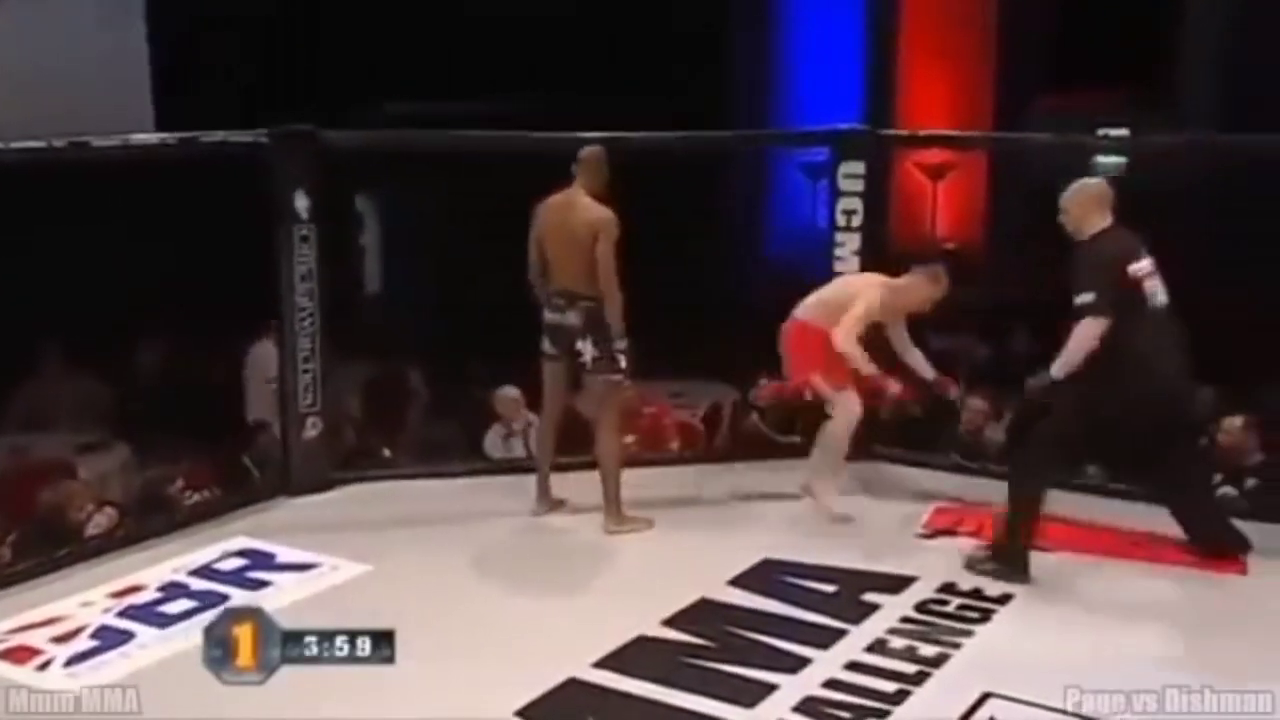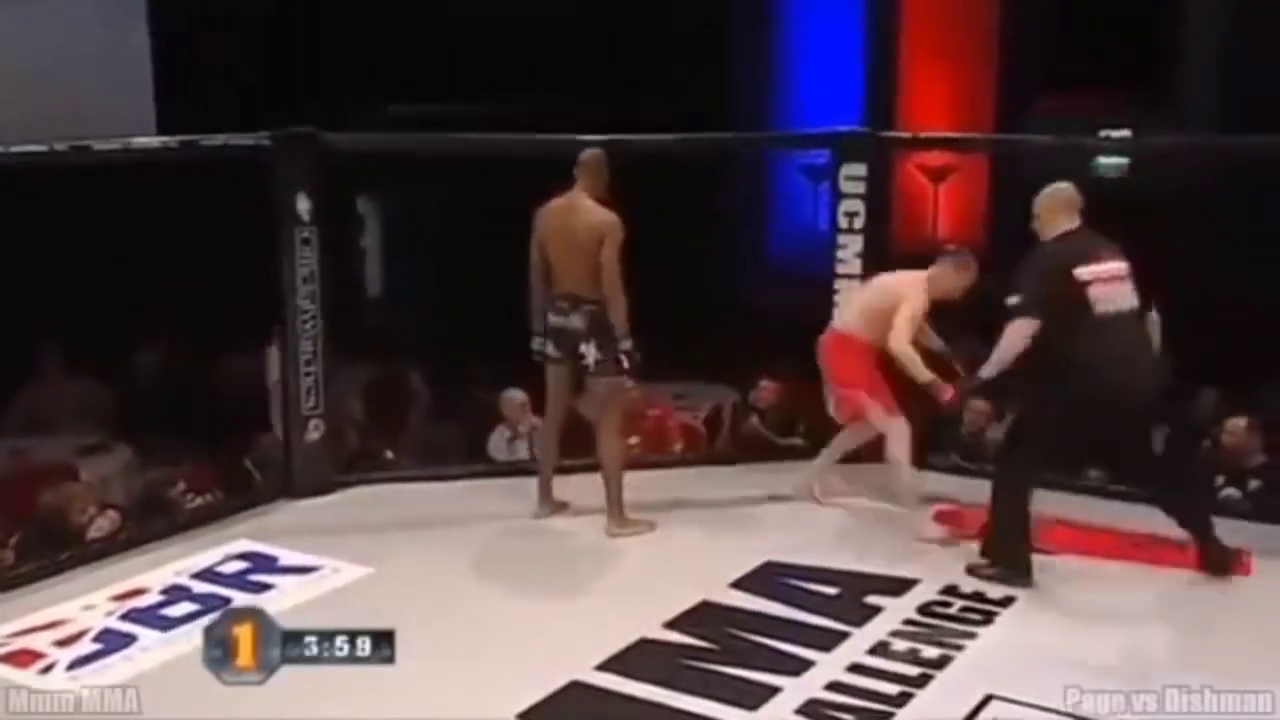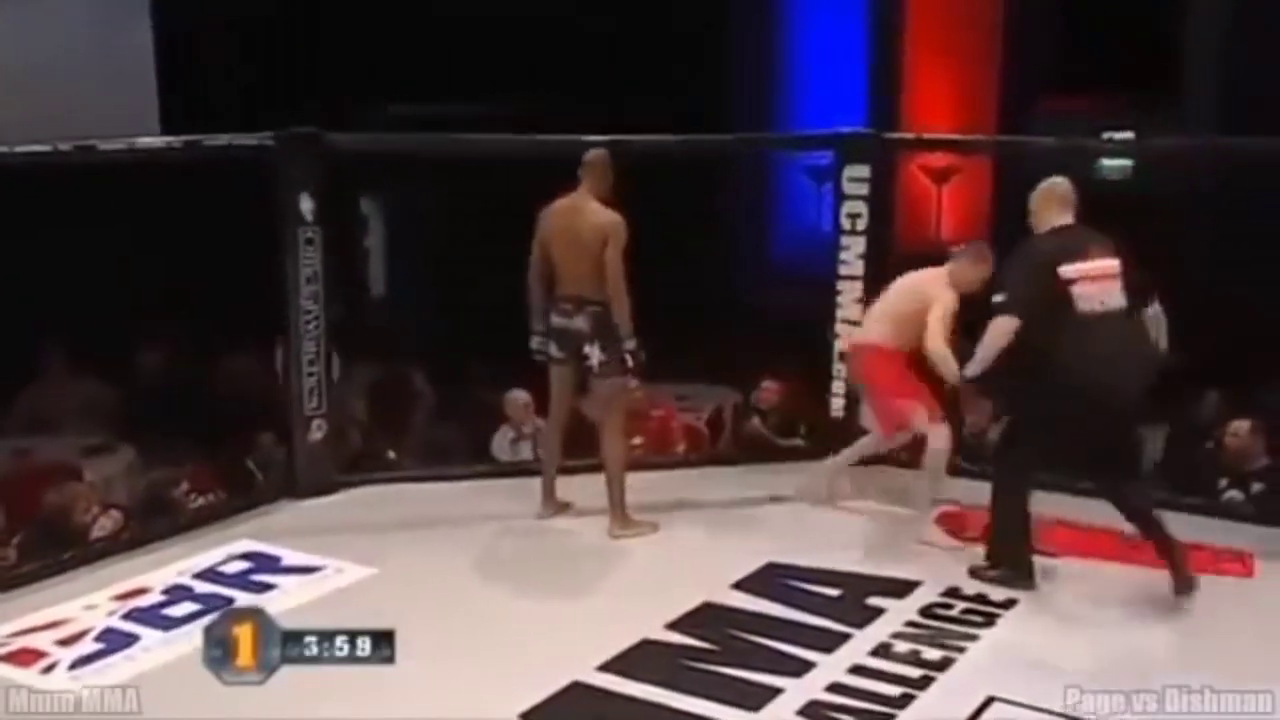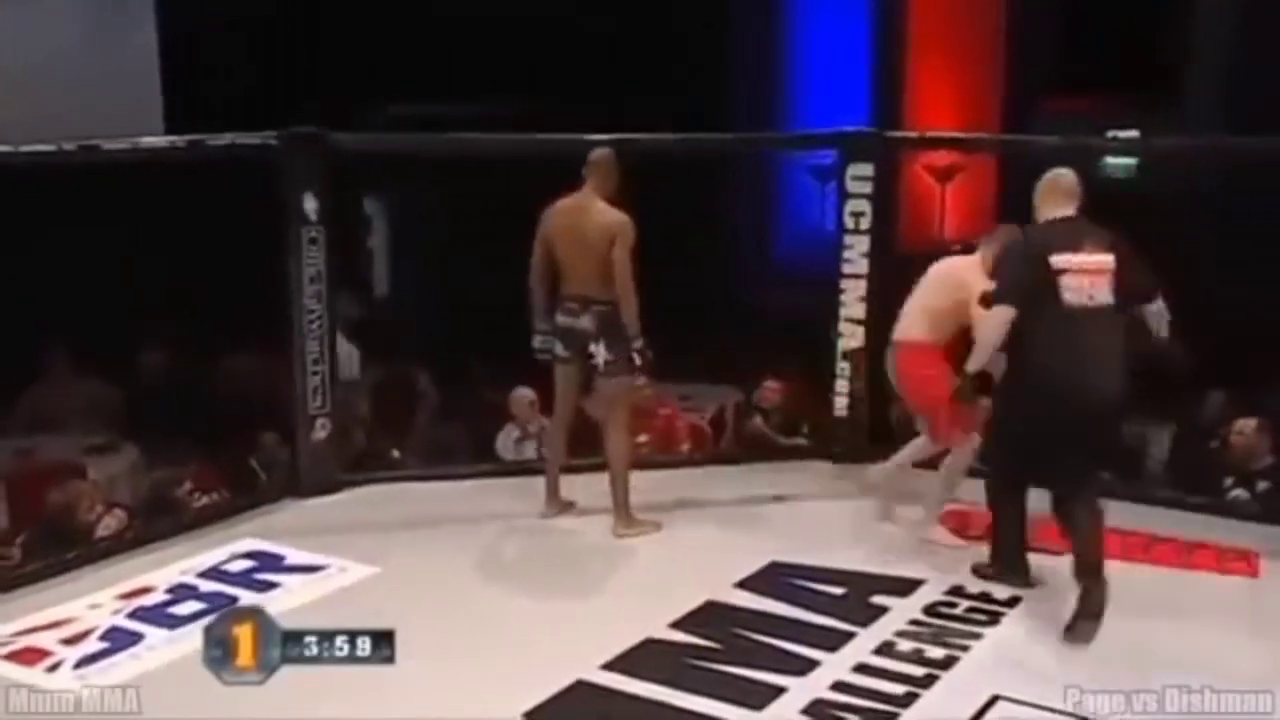
dt=0.1s
person 1, frame 1
left shoulder: (1094, 257)
right shoulder: (1131, 246)
left elbow: (1094, 325)
left wrist: (1054, 374)
left hip: (1121, 381)
right hip: (1164, 377)
left knee: (1033, 454)
right knee: (1173, 461)
left ankle: (1009, 555)
right ankle: (1220, 537)
person 1, frame 2
left shoulder: (1046, 260)
right shoulder: (1113, 253)
left elbow: (1024, 328)
right elbow: (1145, 315)
left wrist: (986, 373)
right wrist: (1146, 360)
left hip: (1080, 386)
right hip: (1136, 383)
left knee: (1018, 461)
right knee: (1143, 465)
left ankle: (1008, 560)
right ankle: (1209, 543)
person 1, frame 3
left shoulder: (1034, 255)
right shoulder: (1110, 250)
left elbow: (1006, 324)
left wrist: (972, 373)
right wrist: (1153, 354)
left hip: (1062, 387)
right hip: (1123, 383)
left knee: (1012, 469)
right knee: (1118, 473)
left ankle: (1008, 564)
right ankle: (1169, 550)
person 1, frame 4
left shoulder: (1028, 246)
right shoulder: (1110, 245)
left elbow: (1001, 315)
right elbow: (1152, 305)
left wrist: (971, 368)
right wrist: (1163, 339)
left hip: (1042, 383)
right hip: (1100, 386)
left knee: (1007, 467)
right knee: (1077, 486)
left ankle: (1009, 563)
right ankle: (1091, 590)
person 2, frame 1
left shoulder: (543, 211)
right shoulder: (602, 218)
left elbow: (535, 275)
right elbow: (608, 285)
right wrist: (619, 339)
left hip: (554, 313)
right hip: (589, 317)
left knee: (551, 411)
right knee: (607, 418)
left ankle: (543, 496)
right ankle: (614, 514)
person 2, frame 2
left shoulder: (544, 214)
right shoulder: (606, 221)
left elbow: (537, 279)
right elbow: (612, 288)
left wrist: (539, 326)
right wrist: (624, 340)
left hip: (557, 316)
right hip: (593, 320)
left knee: (554, 414)
right knee: (609, 420)
left ankle: (545, 499)
right ankle: (616, 516)
person 2, frame 3
left shoulder: (548, 215)
right shoulder: (610, 222)
left elbow: (535, 278)
right elbow: (616, 289)
left wrist: (538, 327)
right wrist: (628, 338)
left hip: (561, 317)
right hip: (597, 321)
left knee: (556, 414)
right knee: (612, 422)
left ankle: (548, 499)
right ankle: (619, 518)
person 2, frame 4
left shoulder: (552, 215)
right shoulder: (617, 222)
left elbow: (537, 276)
right elbow: (623, 289)
left wrist: (541, 325)
right wrist: (636, 337)
left hip: (566, 316)
right hip: (603, 320)
left knee: (561, 413)
right knee: (616, 421)
left ankle: (552, 498)
right ankle: (623, 517)
person 3, frame 1
left shoulder: (894, 303)
right shoulder: (876, 294)
left elbow: (904, 346)
right elbow: (843, 339)
left wrist: (935, 379)
right wrist: (875, 377)
left hip: (823, 337)
right hip: (803, 335)
left knee: (852, 410)
right knee: (849, 408)
left ankle: (814, 480)
right ankle: (824, 485)
person 3, frame 2
left shoulder: (914, 285)
right shoulder: (917, 294)
left elbow: (919, 329)
right elbow: (898, 344)
right wrist: (933, 382)
left hip: (852, 346)
right hip: (845, 349)
left knee: (868, 424)
right knee: (897, 428)
left ankle: (813, 477)
person 3, frame 3
left shoulder: (927, 279)
right shoulder: (944, 295)
right elbow: (934, 347)
right wrist: (961, 384)
left hip: (871, 355)
right hip: (879, 359)
left knee: (901, 430)
right knee: (939, 433)
left ankle: (836, 466)
person 3, frame 4
left shoulder: (952, 266)
right shoulder: (979, 283)
left hip: (905, 351)
right hip: (919, 357)
left knee: (945, 434)
right knee: (967, 440)
left ankle: (887, 471)
right ankle: (930, 524)
